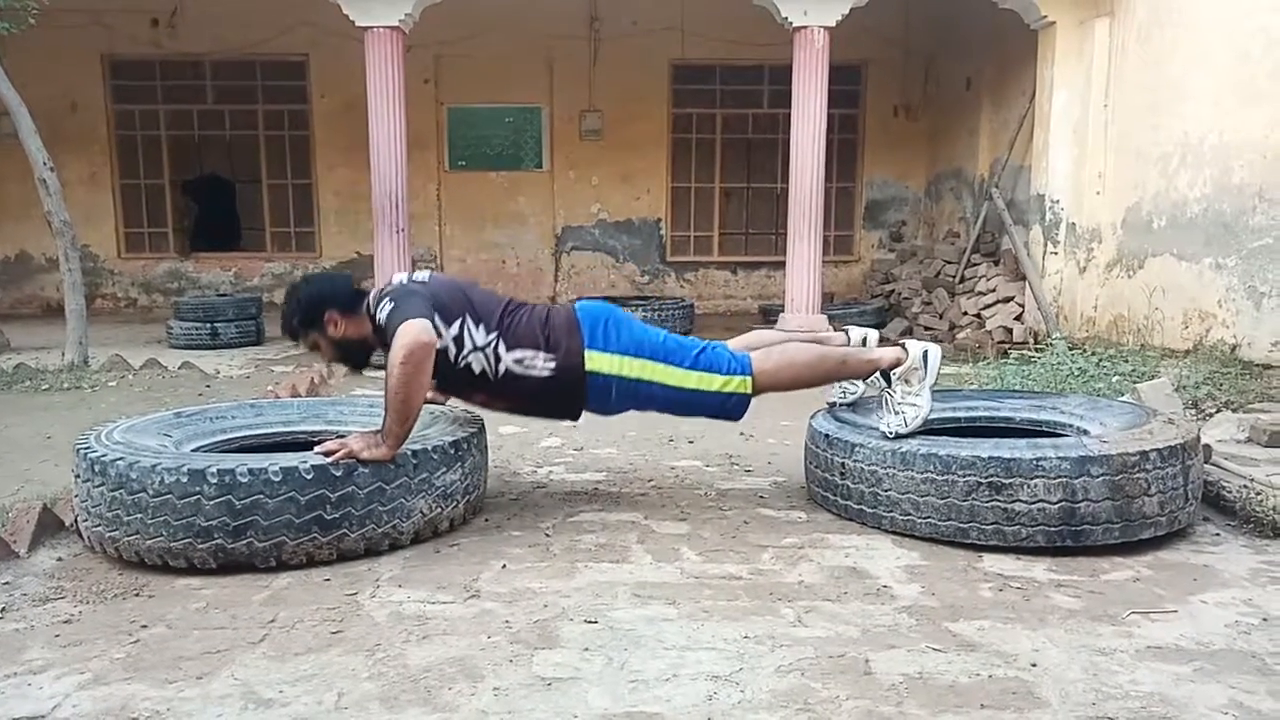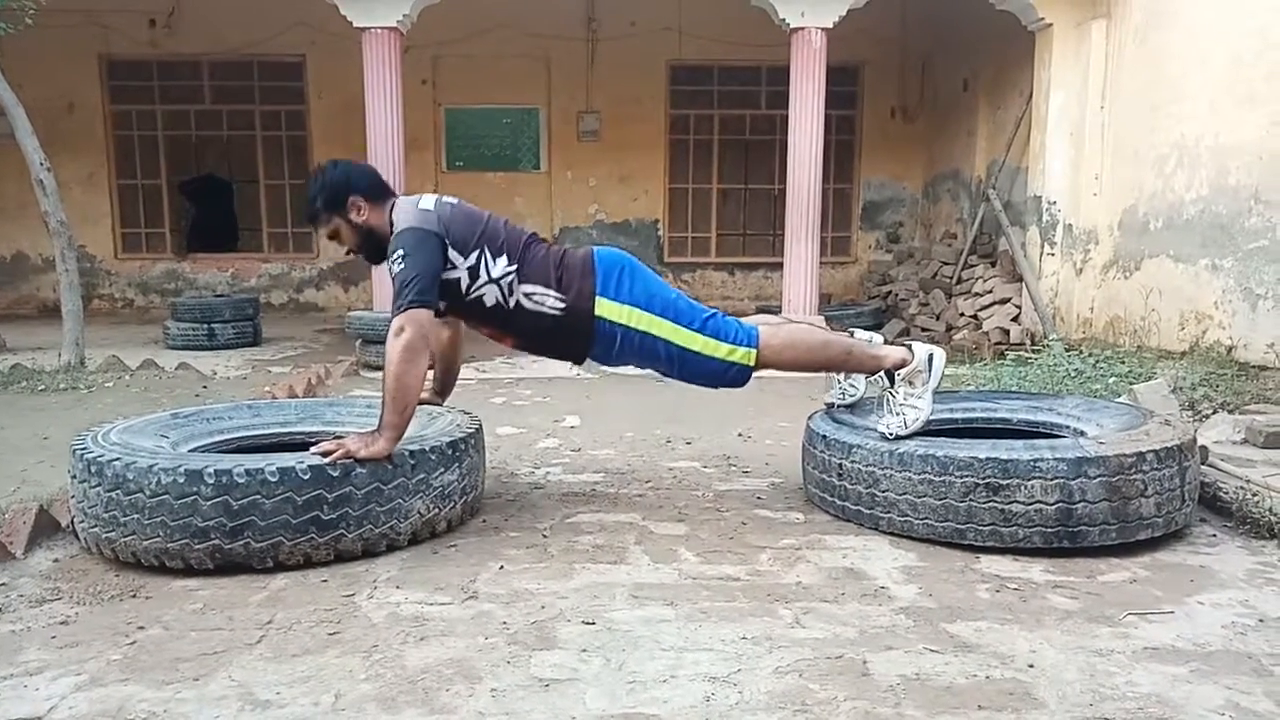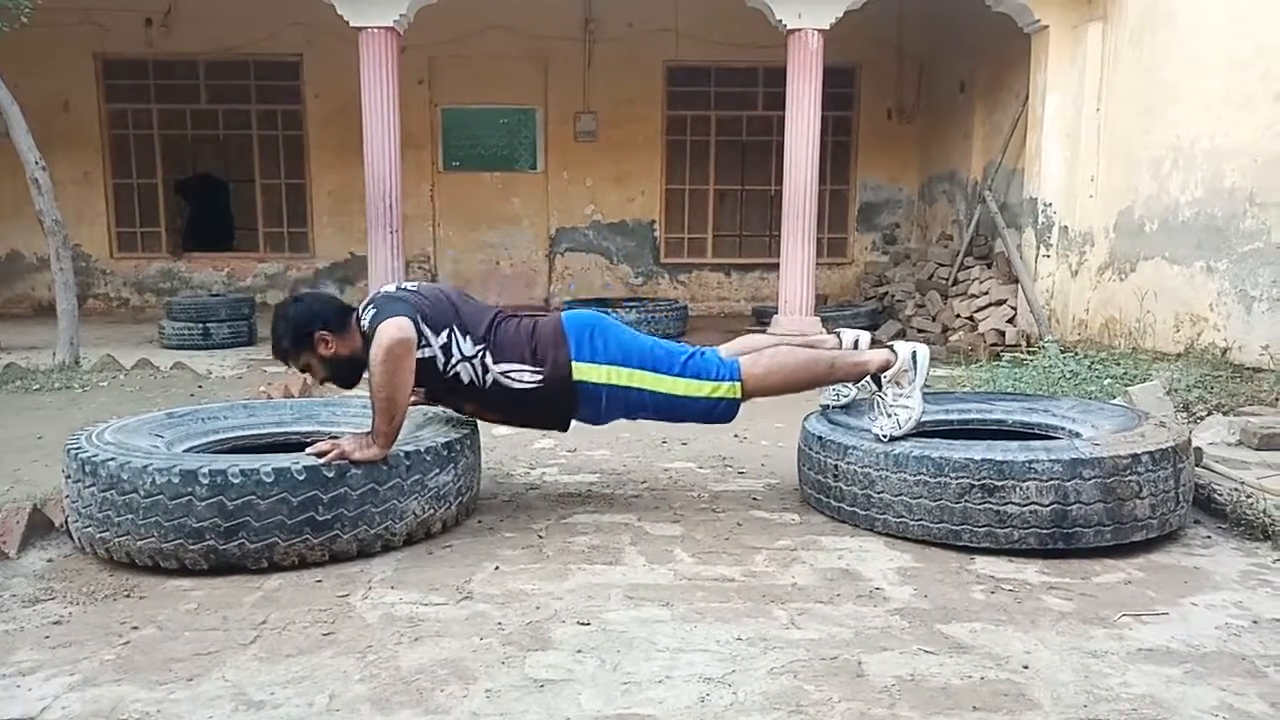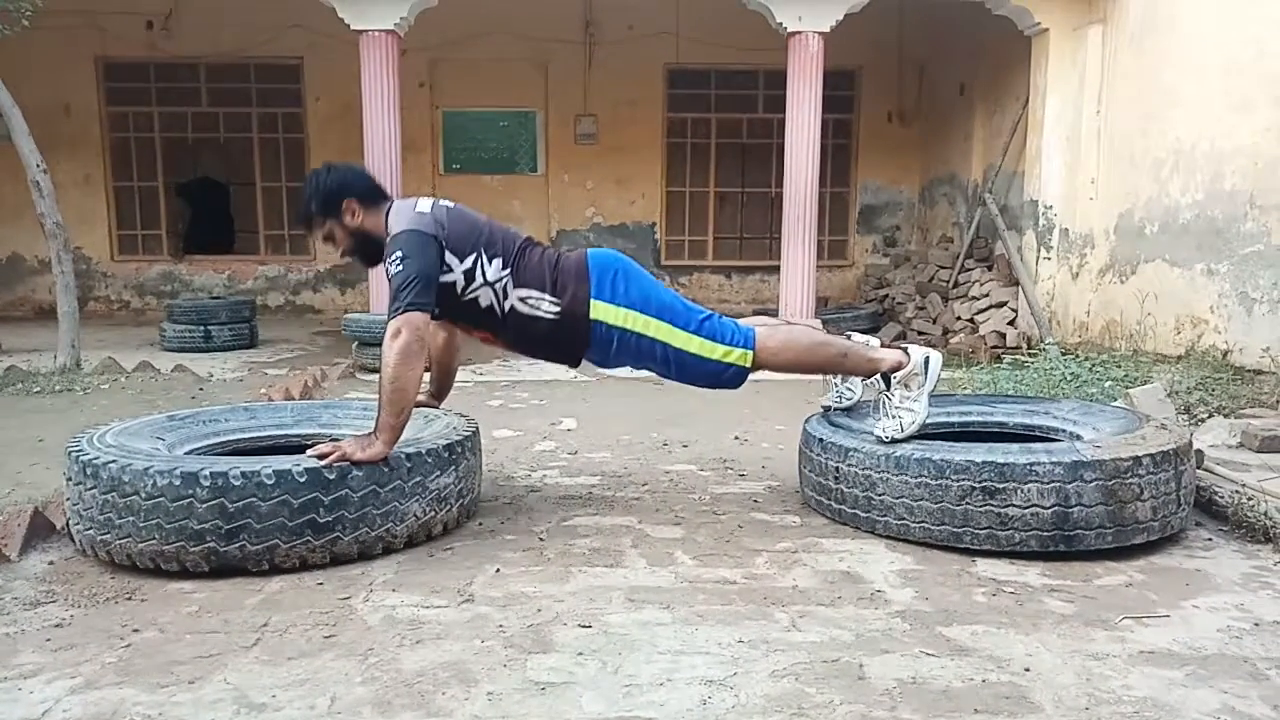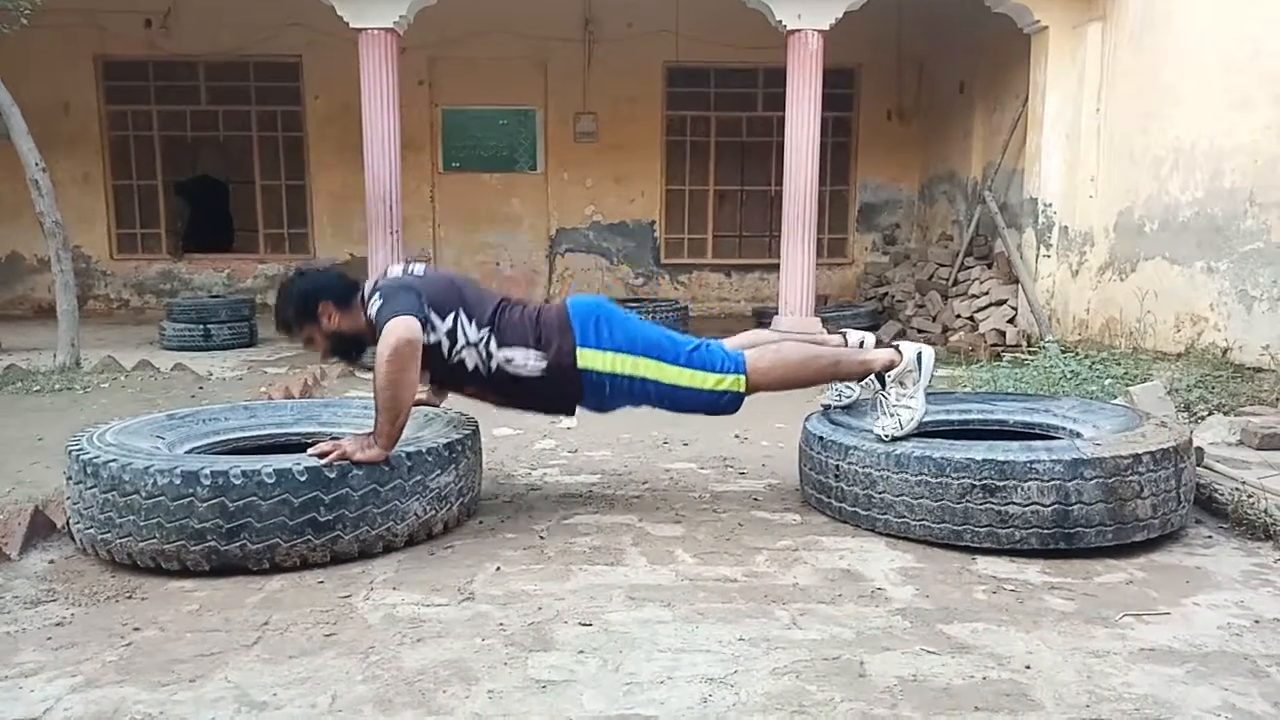
dt=0.4s
person 1, frame 1
left shoulder: (393, 301)
right shoulder: (411, 296)
left elbow: (415, 350)
left wrist: (387, 441)
right wrist: (435, 393)
left hip: (591, 355)
right hip: (584, 343)
left knee: (744, 375)
right knee: (726, 354)
left ankle: (901, 360)
right ankle: (849, 343)
person 1, frame 2
left shoulder: (408, 233)
right shoulder: (424, 221)
left elbow: (410, 331)
right elbow: (450, 311)
left wrist: (386, 437)
right wrist: (439, 393)
left hip: (600, 302)
right hip: (595, 295)
left knee: (750, 347)
right knee: (735, 334)
left ankle: (902, 359)
right ankle: (859, 345)
person 1, frame 3
left shoulder: (376, 313)
right shoulder: (400, 303)
left elbow: (395, 345)
left wrist: (377, 440)
right wrist: (430, 393)
left hip: (578, 363)
right hip: (571, 346)
left knee: (735, 379)
right knee: (720, 362)
left ankle: (888, 361)
right ankle: (840, 343)
person 1, frame 4
left shoulder: (406, 237)
right shoulder: (422, 226)
left elbow: (406, 337)
right elbow: (446, 322)
left wrist: (381, 440)
right wrist: (434, 398)
left hip: (597, 303)
right hip: (590, 298)
left knee: (743, 351)
right knee: (732, 336)
left ankle: (898, 362)
right ankle: (855, 347)
person 1, frame 5
left shoulder: (383, 297)
right shoulder: (406, 289)
left elbow: (401, 341)
left wrist: (381, 440)
right wrist: (431, 391)
left hip: (584, 349)
right hip: (577, 333)
left knee: (739, 372)
right knee: (723, 356)
left ankle: (892, 360)
right ankle: (847, 343)
